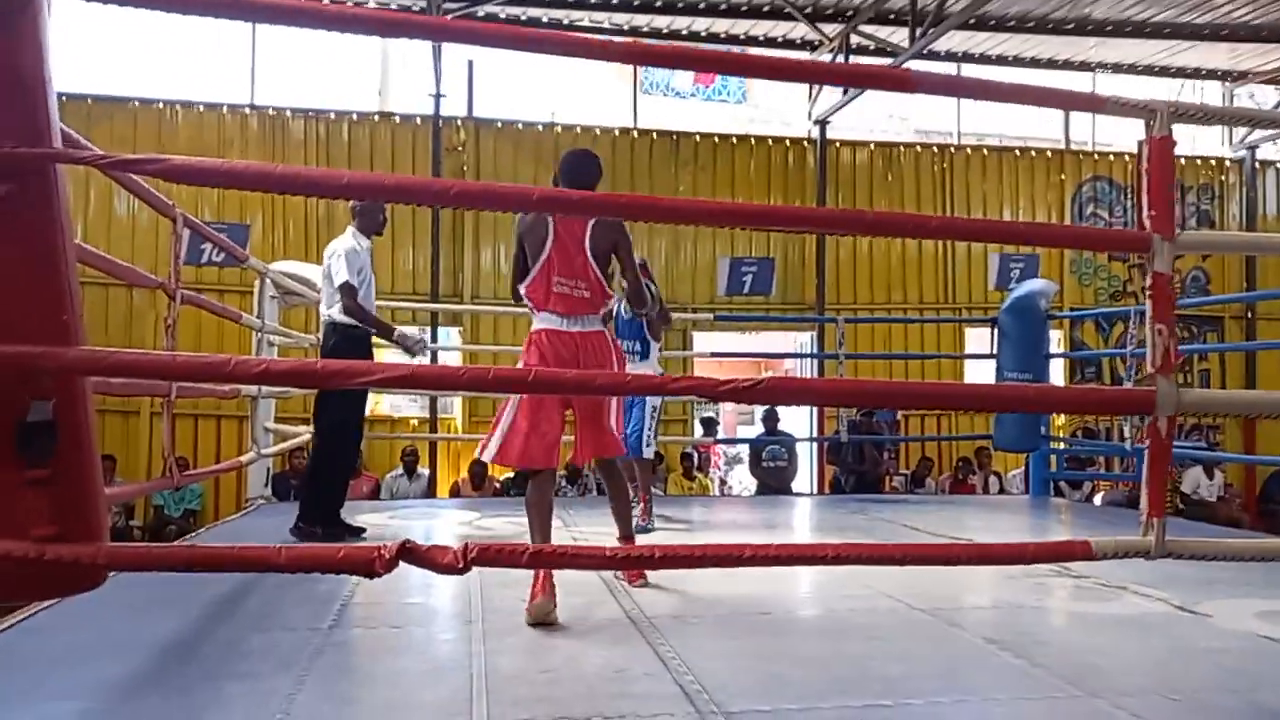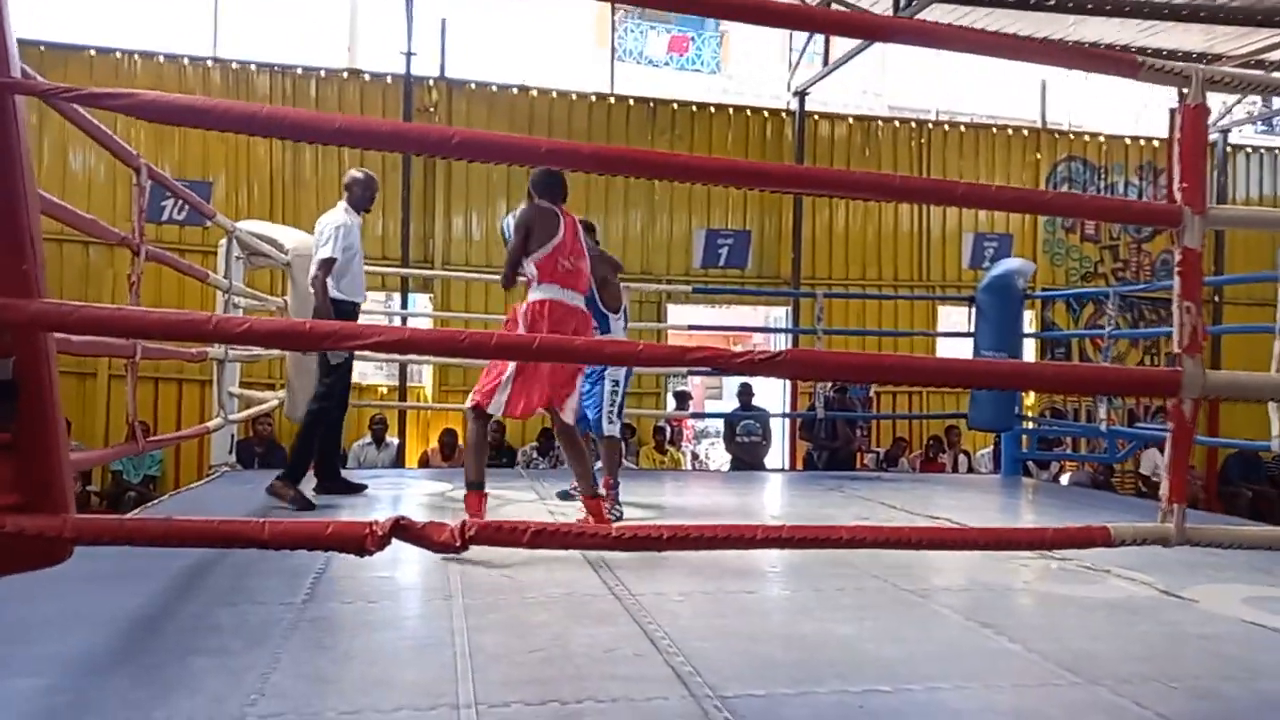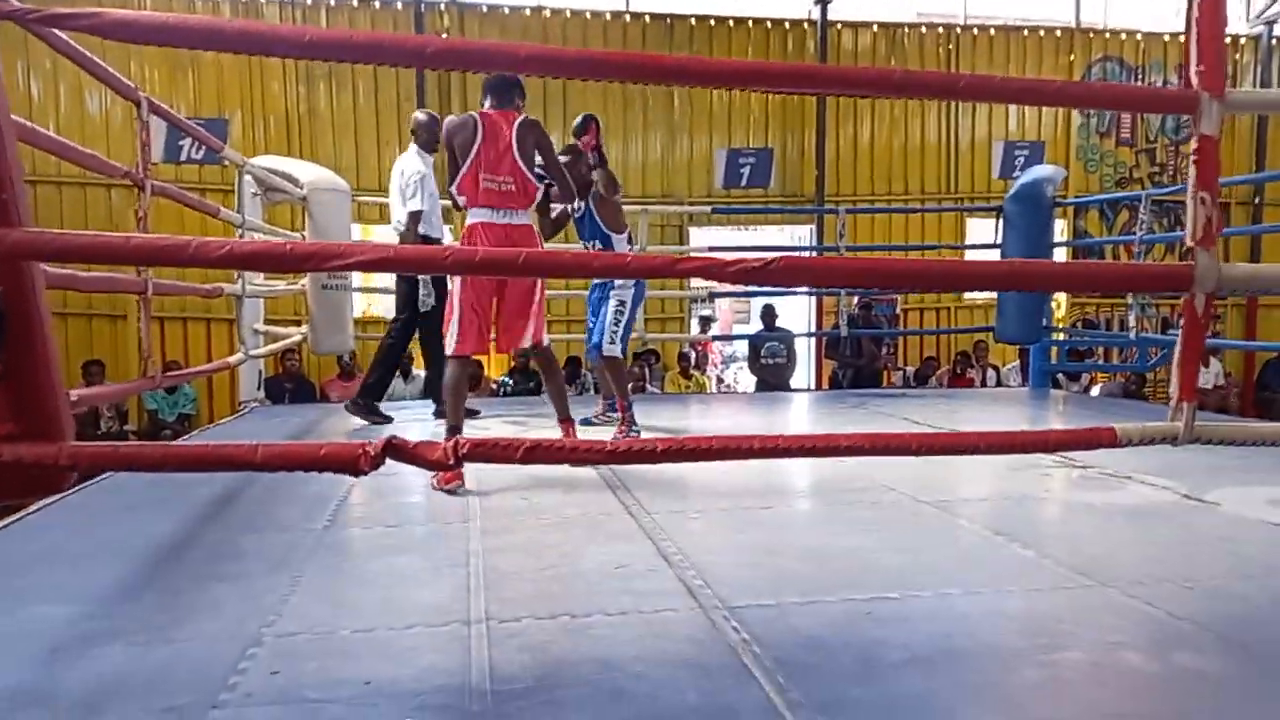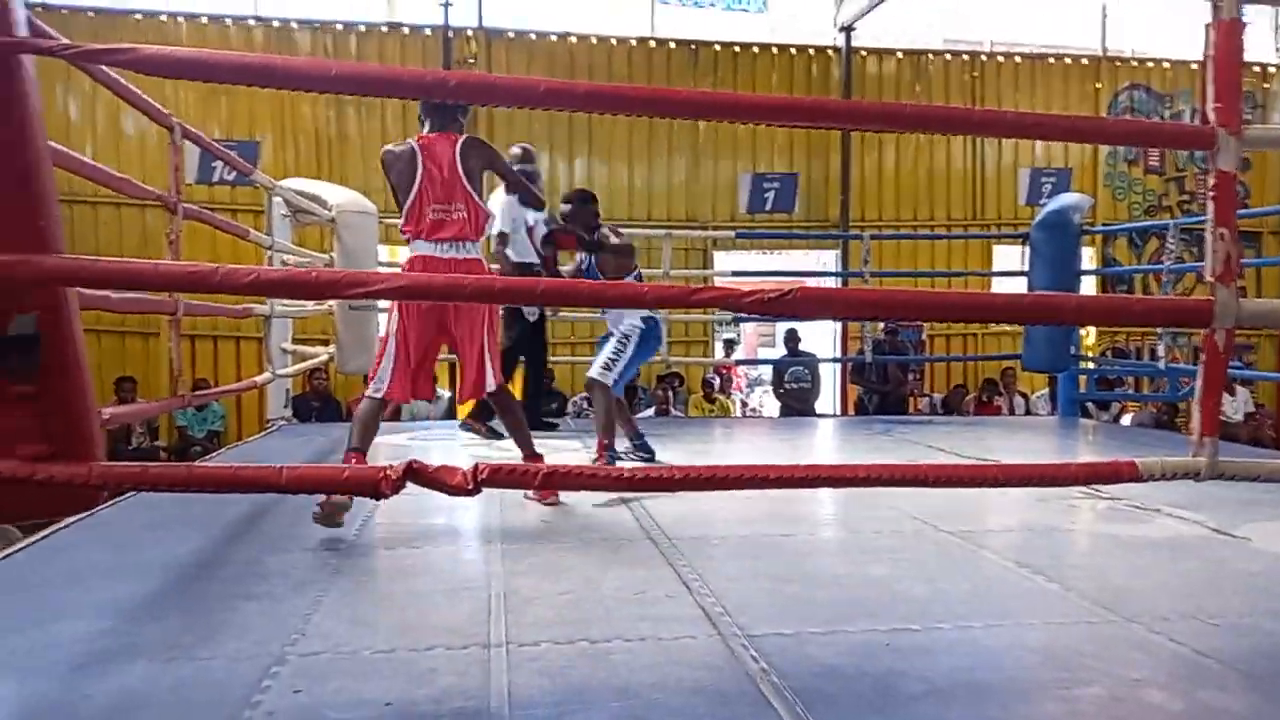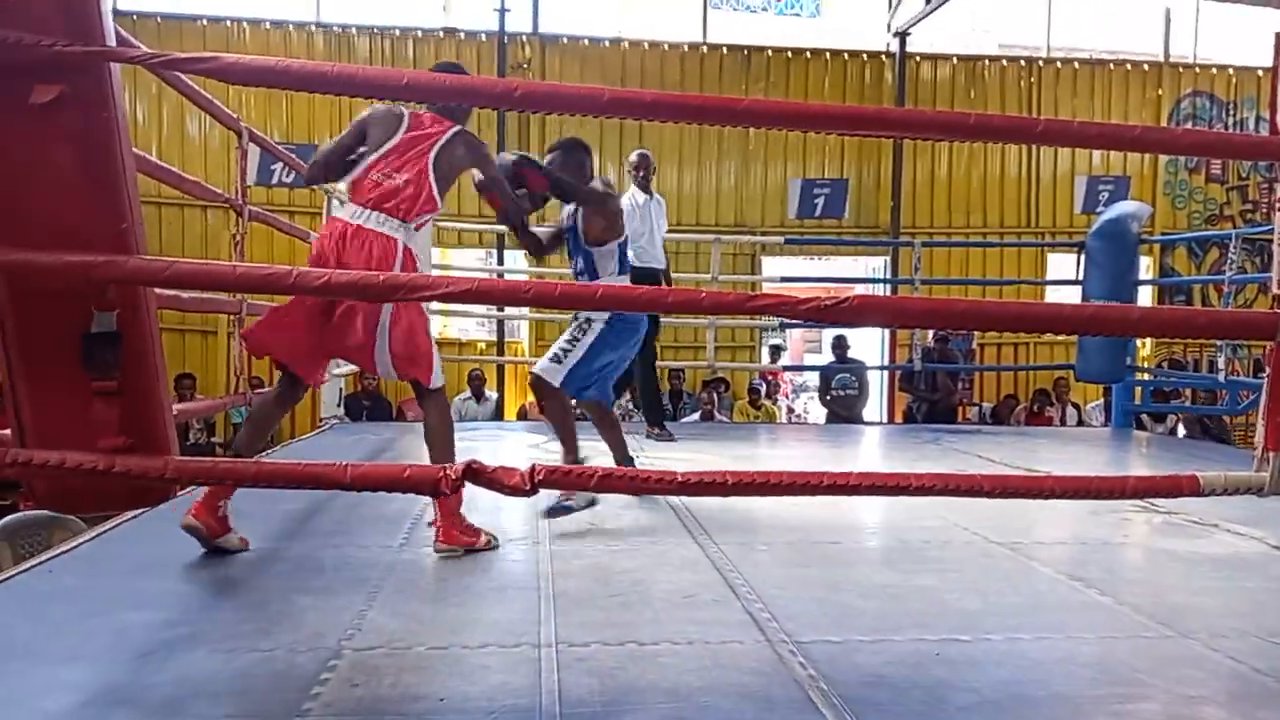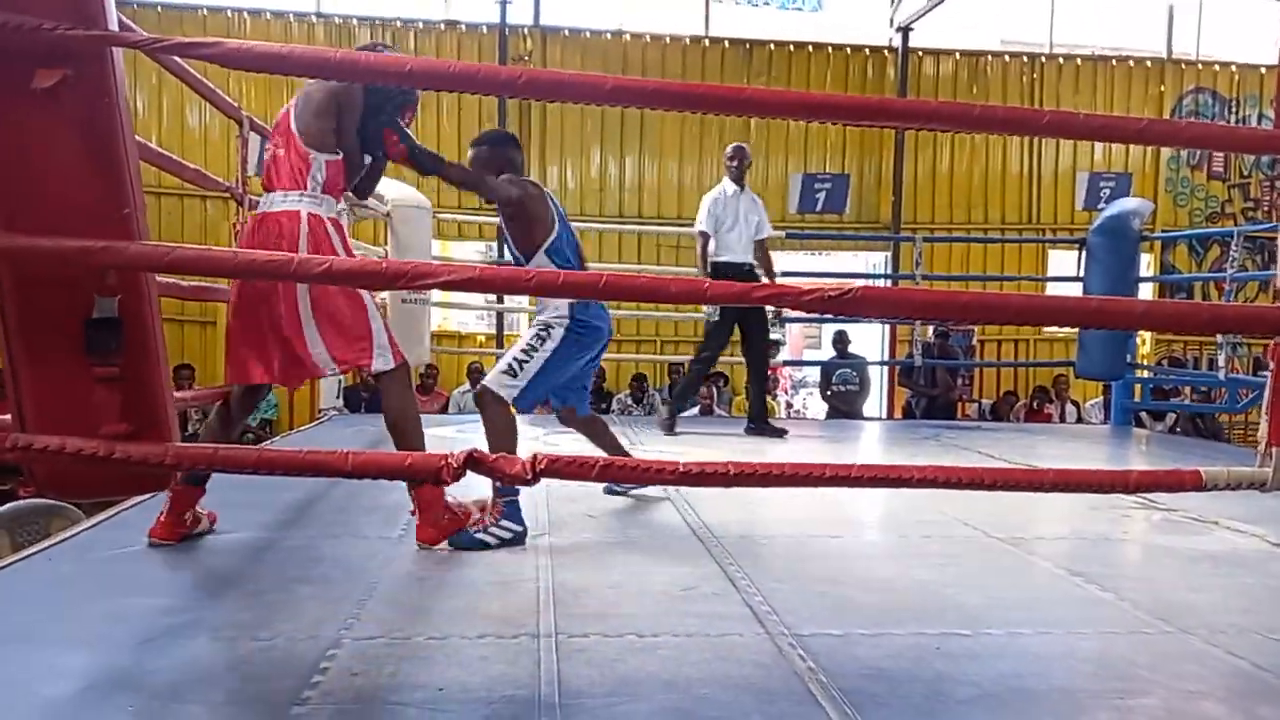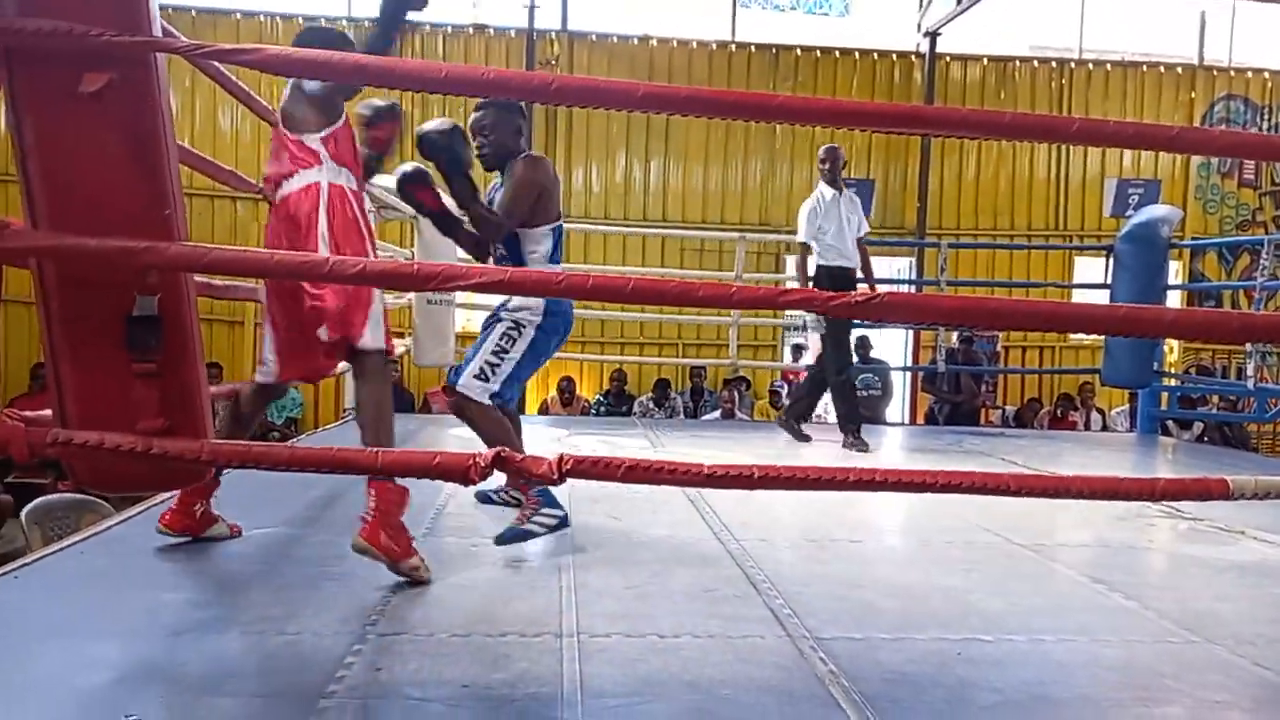
dt=0.7s
person 1, frame 1
left shoulder: (530, 222)
right shoulder: (610, 228)
left elbow: (518, 292)
right elbow: (638, 299)
right wrist: (648, 308)
left hip: (545, 343)
right hip: (594, 345)
left knee: (538, 463)
right knee: (604, 455)
left ankle: (543, 575)
person 1, frame 2
left shoulder: (531, 213)
right shoulder: (577, 229)
left elbow: (507, 278)
left hip: (542, 312)
right hip: (577, 322)
left knee: (479, 408)
right knee: (562, 420)
left ankle: (474, 508)
right ankle: (596, 513)
person 1, frame 3
left shoulder: (457, 126)
right shoulder: (530, 128)
left elbow: (454, 194)
right elbow: (567, 193)
right wrist: (544, 191)
left hip: (479, 237)
right hip: (523, 238)
left knee: (460, 349)
right knee: (536, 345)
right ankle: (570, 434)
person 1, frame 4
left shoulder: (394, 156)
right shoulder: (474, 149)
right elbow: (533, 199)
right wrist: (525, 189)
left hip: (422, 271)
right hip: (472, 273)
left knee: (382, 387)
right knee: (491, 383)
person 1, frame 5
left shoulder: (382, 117)
right shoulder: (463, 142)
left elbow: (315, 171)
right elbow: (511, 207)
left hip: (337, 238)
right hip: (387, 256)
left knee: (290, 381)
right knee: (429, 387)
left ankle: (212, 502)
right ankle: (451, 521)
person 1, frame 6
left shoulder: (308, 99)
right shoulder: (346, 87)
right elbow: (358, 183)
left wrist: (379, 142)
right wrist: (379, 134)
left hip: (265, 235)
right hip: (306, 234)
left knee: (250, 384)
right knee: (390, 368)
left ankle: (179, 511)
right ankle: (433, 511)
person 1, frame 7
right shoulder: (308, 85)
right elbow: (329, 87)
left wrist: (373, 143)
left hip: (289, 220)
right hip: (326, 211)
left knee: (275, 376)
right knee: (369, 359)
left ankle: (191, 503)
right ankle: (384, 517)
person 2, frame 1
left shoulder: (651, 309)
right shoulder: (615, 306)
left elbow: (665, 320)
left wrist: (647, 285)
left knee: (640, 448)
right knee: (624, 448)
left ankle: (645, 511)
right ankle: (638, 497)
person 2, frame 2
left shoulder: (602, 272)
left elbow: (616, 268)
left wrist: (590, 250)
left hip: (611, 361)
left knee: (605, 424)
right knee: (577, 422)
left ankle: (611, 497)
person 2, frame 3
left shoulder: (604, 193)
left elbow: (611, 192)
left wrist: (596, 153)
left hip: (623, 281)
right hip: (600, 282)
left knee: (608, 346)
right knee: (595, 348)
left ankle: (628, 420)
right ankle: (608, 407)
person 2, frame 4
left shoulder: (607, 240)
right shoulder: (588, 252)
left elbow: (627, 251)
left wrist: (578, 240)
right wrist: (548, 258)
left hip: (637, 329)
right hip: (622, 330)
left knee: (598, 381)
right knee: (606, 385)
left ankle: (605, 460)
right ankle: (639, 444)
person 2, frame 5
left shoulder: (601, 194)
right shoulder: (575, 210)
left elbow: (588, 196)
right elbow: (539, 248)
left wrist: (539, 174)
left hip: (611, 314)
right hip: (625, 317)
left knee: (546, 379)
right knee: (592, 398)
right ankle: (627, 470)
person 2, frame 6
left shoulder: (521, 193)
right shoulder: (531, 199)
left elbow: (478, 183)
left wrist: (409, 151)
left hip: (570, 320)
right hip: (585, 320)
left knee: (492, 395)
right knee: (570, 408)
left ankle: (505, 513)
person 2, frame 7
left shoulder: (532, 166)
left elbow: (492, 213)
right elbow: (478, 249)
left wrist: (455, 169)
right wrist: (428, 202)
left hip: (535, 309)
right hip: (519, 307)
left knee: (469, 396)
right knee: (501, 389)
left ankle: (539, 498)
right ankle: (519, 487)
person 3, frame 1
left shoulder: (361, 250)
right shoulder: (346, 249)
right elbow: (350, 305)
left wrist: (397, 336)
right wrist: (397, 335)
left hip: (355, 344)
right hip: (344, 343)
left knee: (348, 434)
right knee: (335, 433)
left ankle: (327, 514)
right ankle: (310, 520)
person 3, frame 2
left shoulder: (350, 224)
right shoulder: (338, 223)
right elbow: (320, 278)
right wrist: (329, 324)
left hip: (344, 315)
right hip: (336, 315)
left knee: (336, 400)
right knee: (327, 399)
left ankle: (328, 475)
right ankle: (287, 479)
person 3, frame 3
left shoulder: (410, 162)
right shoulder: (417, 168)
right elbow: (412, 224)
left hip: (418, 248)
right hip: (420, 248)
left knee: (411, 327)
right knee: (421, 327)
left ankle: (386, 398)
person 3, frame 4
right shoulder: (505, 197)
right elbow: (499, 246)
right wrist: (514, 281)
left hip: (532, 274)
right hip: (517, 274)
left knee: (536, 348)
right knee: (514, 347)
left ankle: (532, 415)
right ankle: (479, 415)
person 3, frame 5
left shoulder: (658, 203)
right shoulder: (627, 206)
left wrist: (668, 284)
left hip: (655, 280)
right hip: (638, 280)
left knee: (641, 354)
right knee: (644, 354)
right ankle: (654, 422)
person 3, frame 6
left shoulder: (756, 203)
right shoulder: (714, 199)
left elbow: (761, 248)
right elbow: (702, 247)
left wrist: (773, 287)
left hip: (749, 276)
right hip: (723, 274)
left knee: (759, 350)
right knee: (711, 349)
left ankle: (758, 419)
right ankle: (673, 408)
person 3, frame 7
left shoulder: (853, 202)
right shoulder: (813, 205)
right elbow: (803, 256)
left wrist: (873, 287)
left hip: (850, 280)
right hip: (829, 279)
left knee: (831, 359)
right knee: (838, 359)
left ankle: (792, 415)
right ankle: (850, 431)
